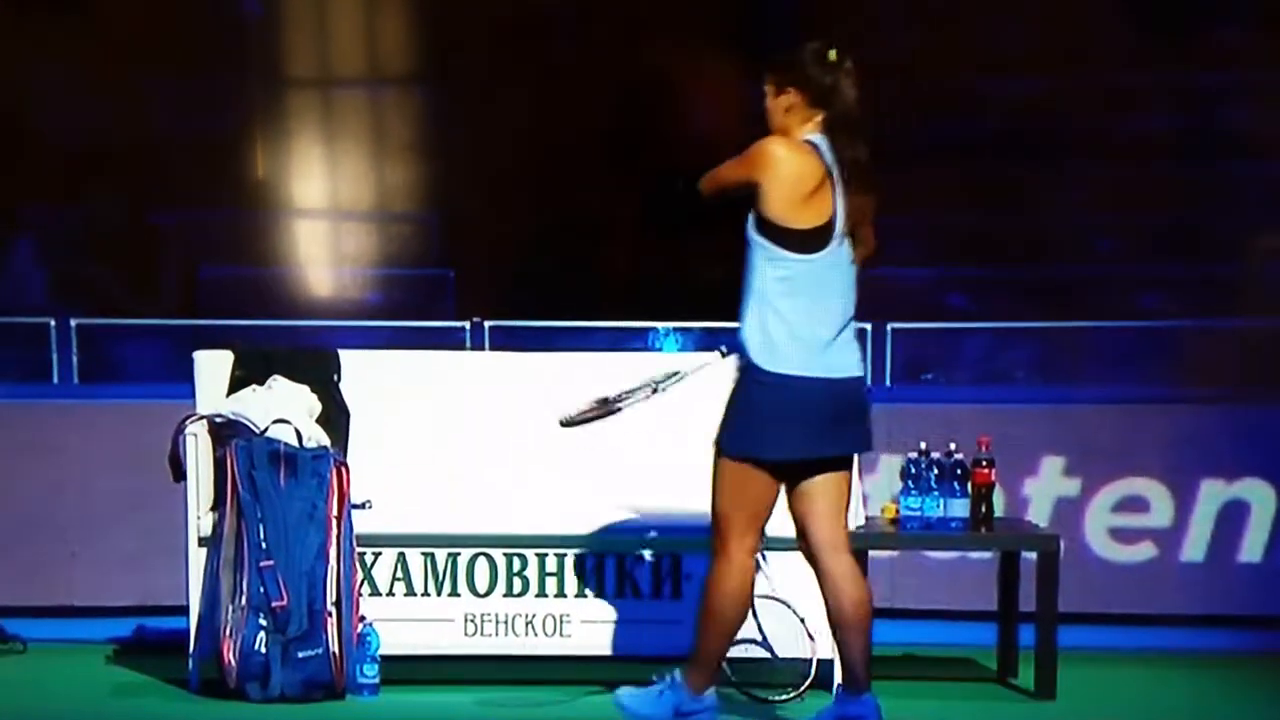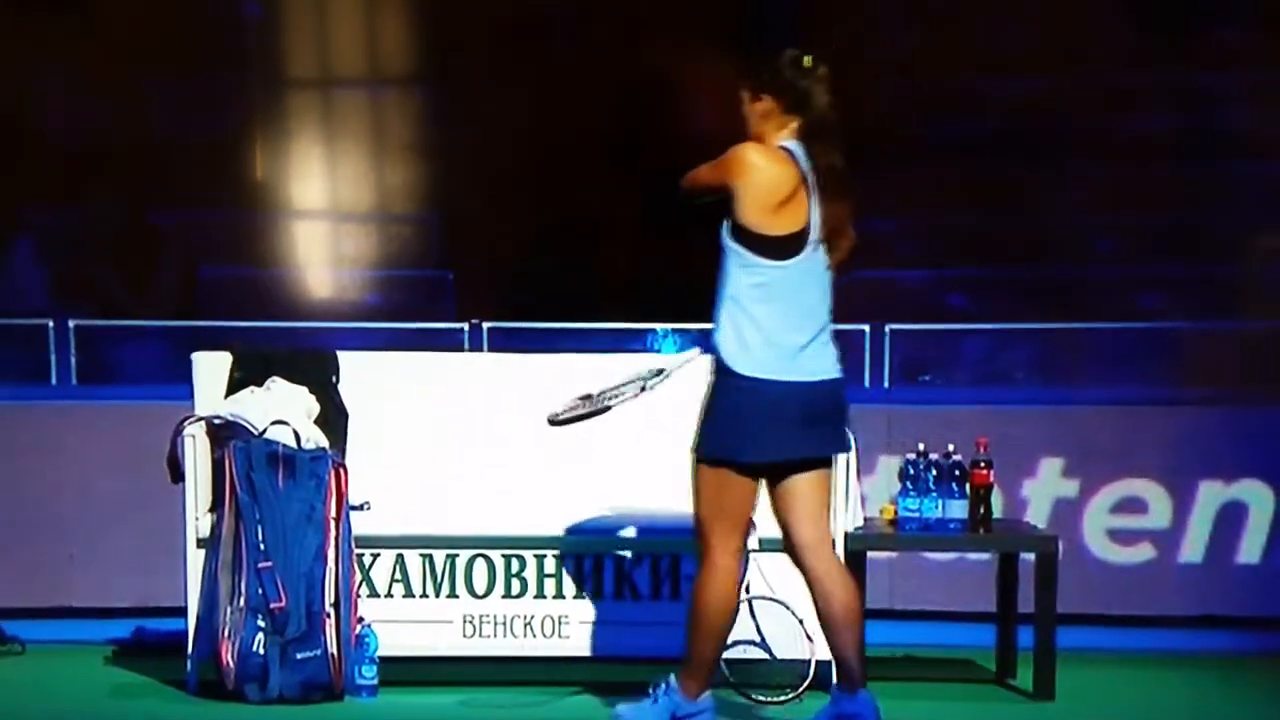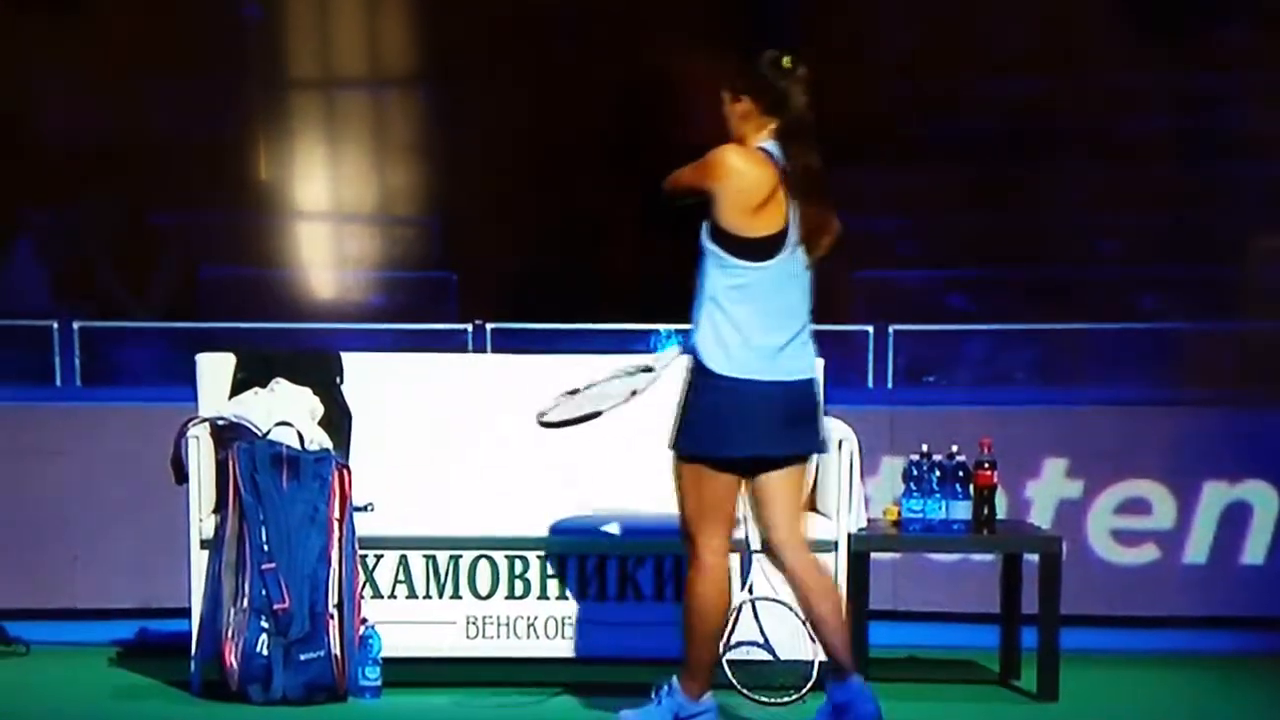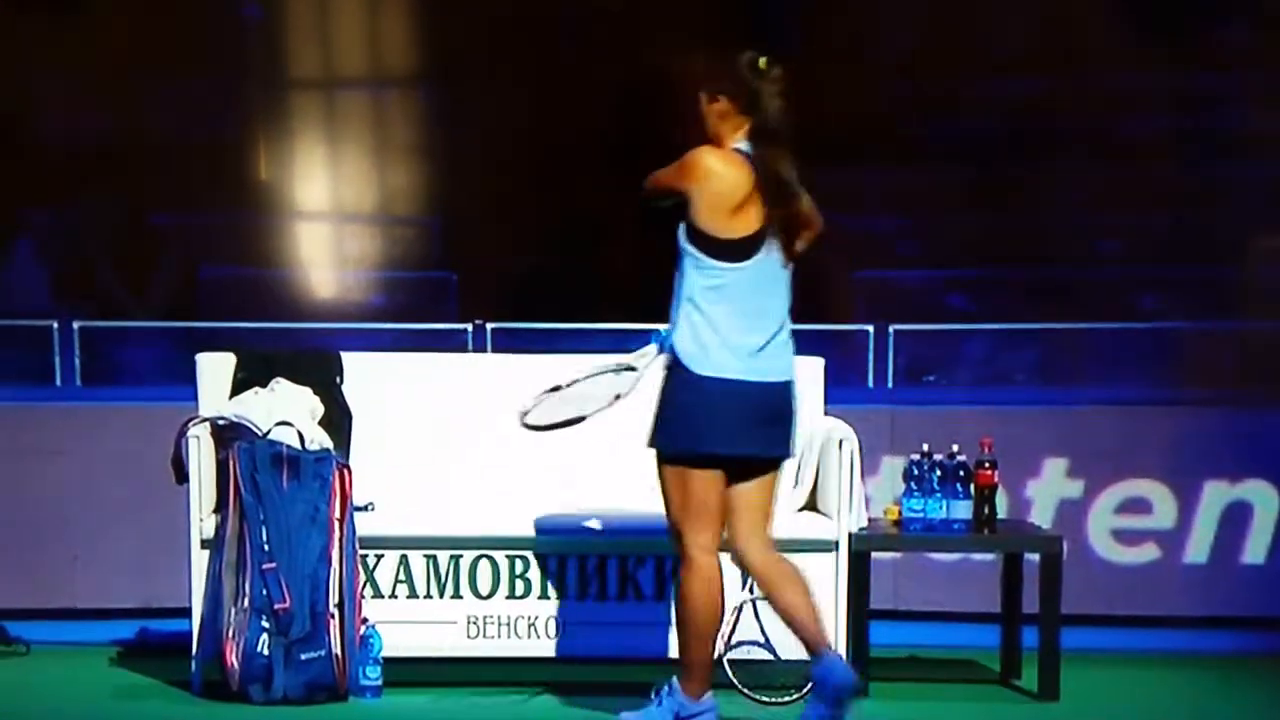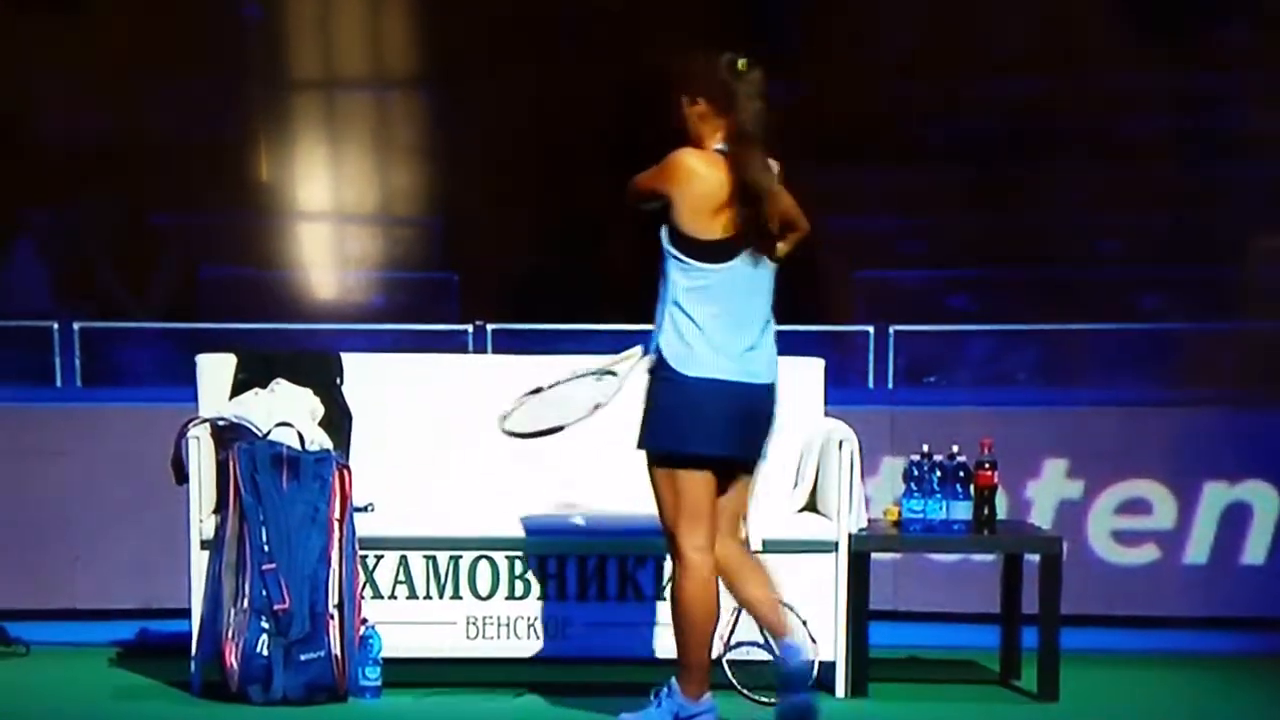
dt=0.1s
person 1, frame 1
left shoulder: (778, 155)
right shoulder: (845, 169)
left elbow: (709, 186)
left hip: (777, 382)
right hip: (837, 383)
left knee: (734, 544)
right knee: (830, 548)
person 1, frame 2
left shoulder: (751, 164)
right shoulder: (819, 173)
left elbow: (688, 186)
left hip: (751, 387)
right hip: (814, 387)
left knee: (721, 546)
right knee: (814, 548)
person 1, frame 3
left shoulder: (732, 164)
right shoulder: (802, 174)
left elbow: (674, 183)
right elbow: (828, 232)
left hip: (730, 384)
right hip: (790, 386)
left knee: (707, 546)
right knee: (790, 545)
person 1, frame 4
left shoulder: (707, 165)
right shoulder: (781, 178)
left elbow: (653, 184)
right elbow: (812, 229)
left hip: (706, 384)
right hip: (769, 388)
left knee: (697, 546)
right knee: (755, 543)
right ankle: (828, 664)
person 1, frame 5
left shoulder: (689, 167)
right shoulder: (761, 178)
left elbow: (637, 188)
right elbow: (797, 228)
left hip: (691, 385)
right hip: (751, 388)
left knee: (691, 546)
right knee: (724, 541)
right ankle: (790, 651)
